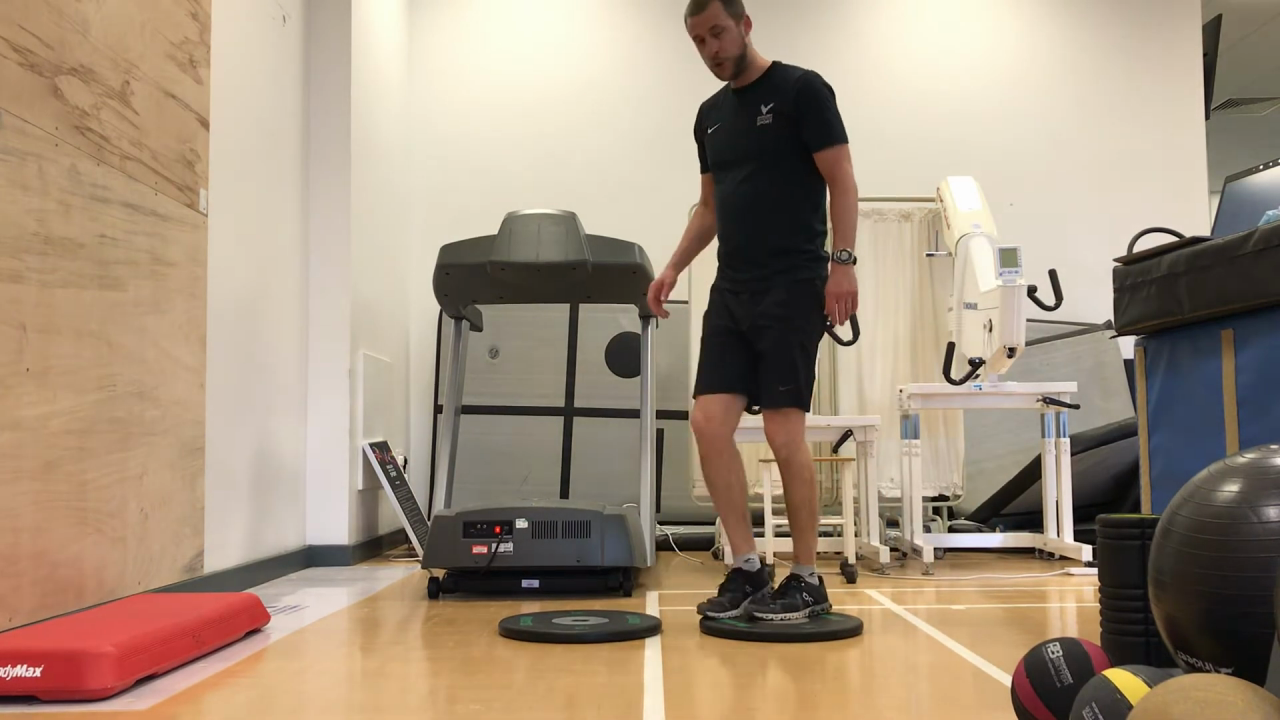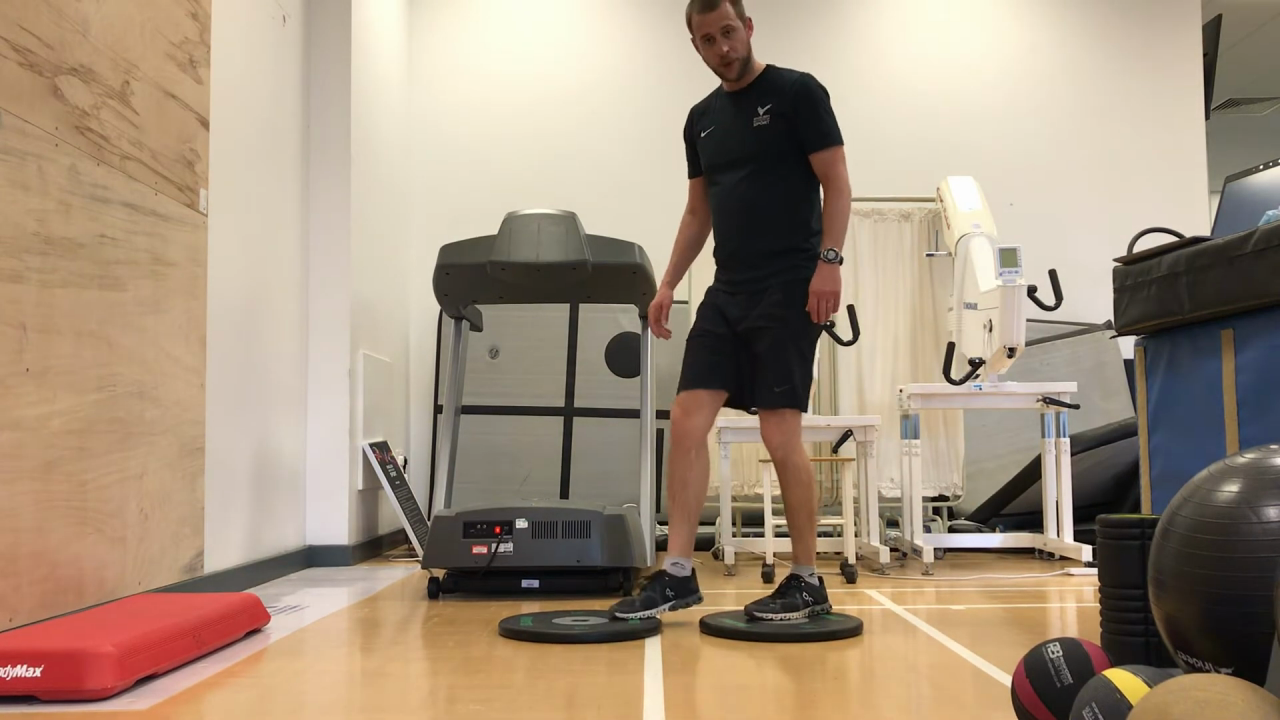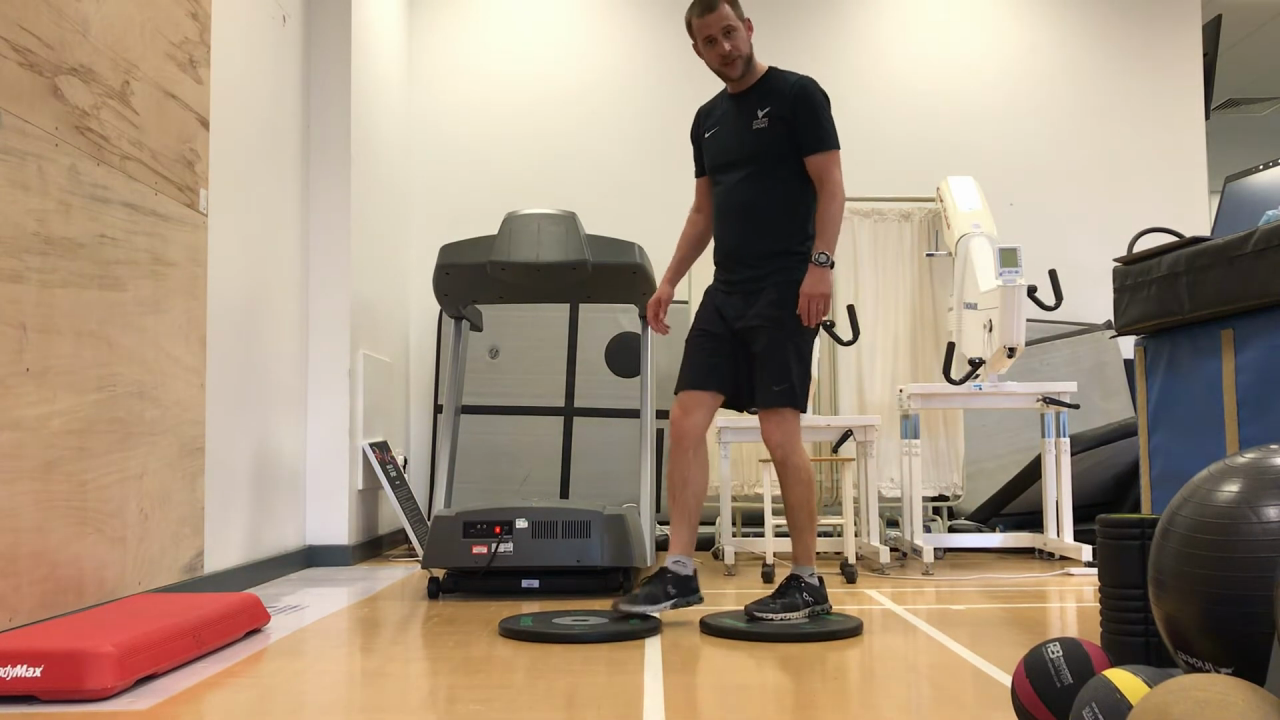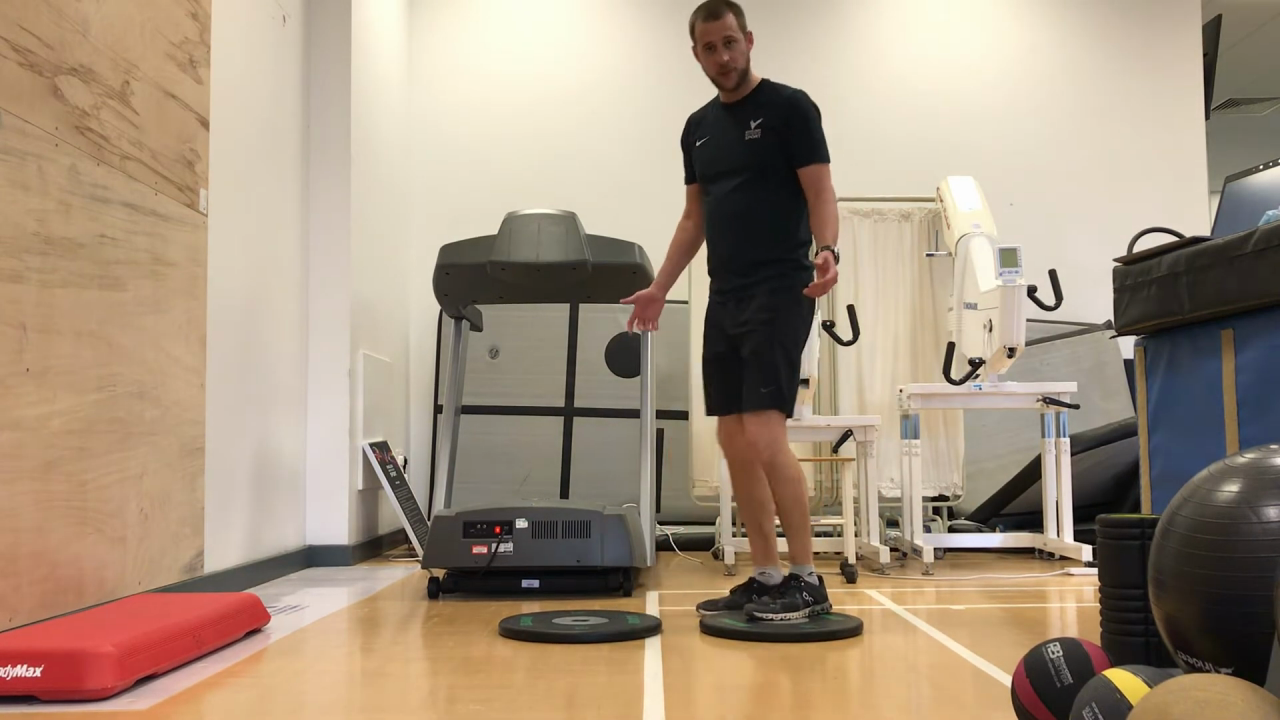
dt=0.3s
person 1, frame 1
left shoulder: (801, 90)
right shoulder: (710, 113)
left elbow: (841, 182)
left wrist: (842, 260)
right wrist: (673, 268)
left hip: (793, 287)
right hip: (732, 289)
left knee: (783, 433)
right knee: (710, 426)
left ankle: (807, 581)
right ankle: (746, 568)
person 1, frame 2
left shoulder: (797, 92)
right shoulder: (702, 118)
left elbow: (836, 182)
left wrist: (829, 260)
right wrist: (668, 283)
left hip: (787, 289)
right hip: (727, 291)
left knee: (780, 435)
right knee: (686, 423)
left ankle: (807, 581)
right ankle: (676, 573)
person 1, frame 3
left shoulder: (797, 94)
right shoulder: (707, 119)
left elbow: (829, 187)
left wrist: (820, 264)
right wrist: (669, 280)
left hip: (783, 291)
right hip: (725, 292)
left knee: (780, 435)
right knee: (686, 423)
left ankle: (808, 582)
right ankle: (679, 572)
person 1, frame 4
left shoulder: (789, 107)
right shoulder: (699, 127)
left elbow: (821, 196)
left wrist: (826, 251)
right wrist: (659, 288)
left hip: (779, 294)
right hip: (725, 298)
left knee: (764, 436)
right knee: (735, 442)
left ankle: (807, 581)
right ankle: (766, 577)
